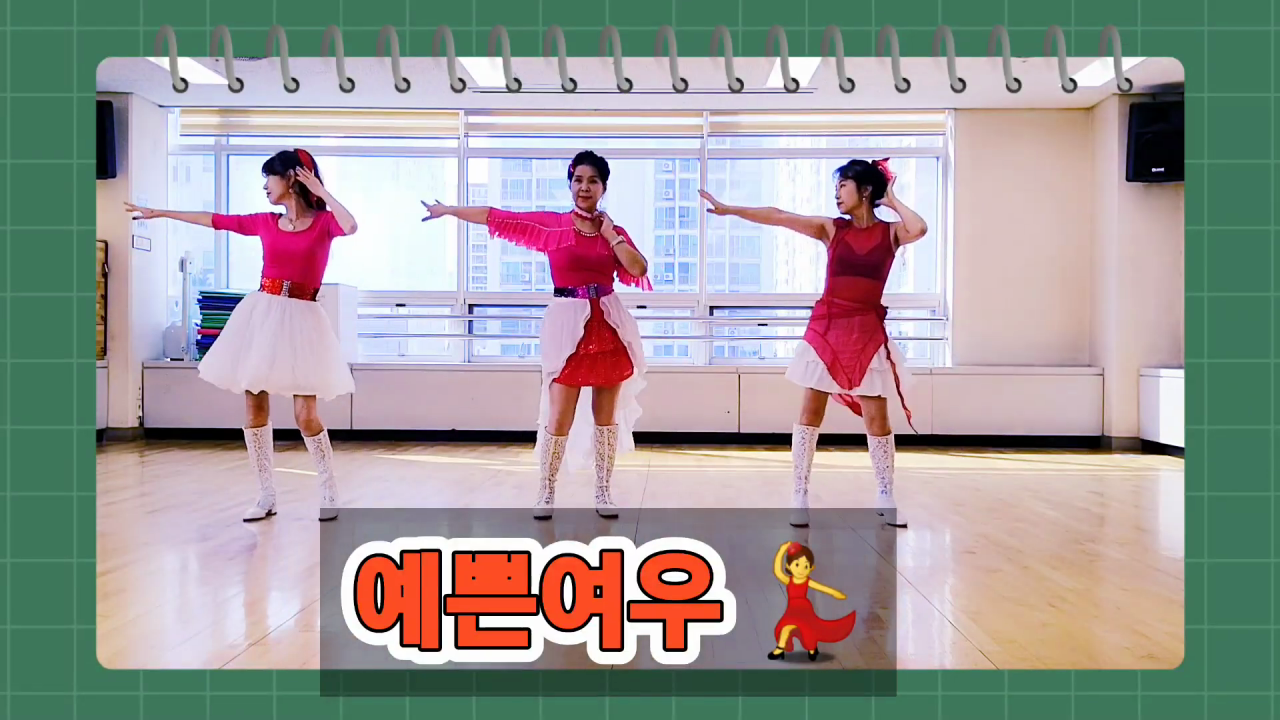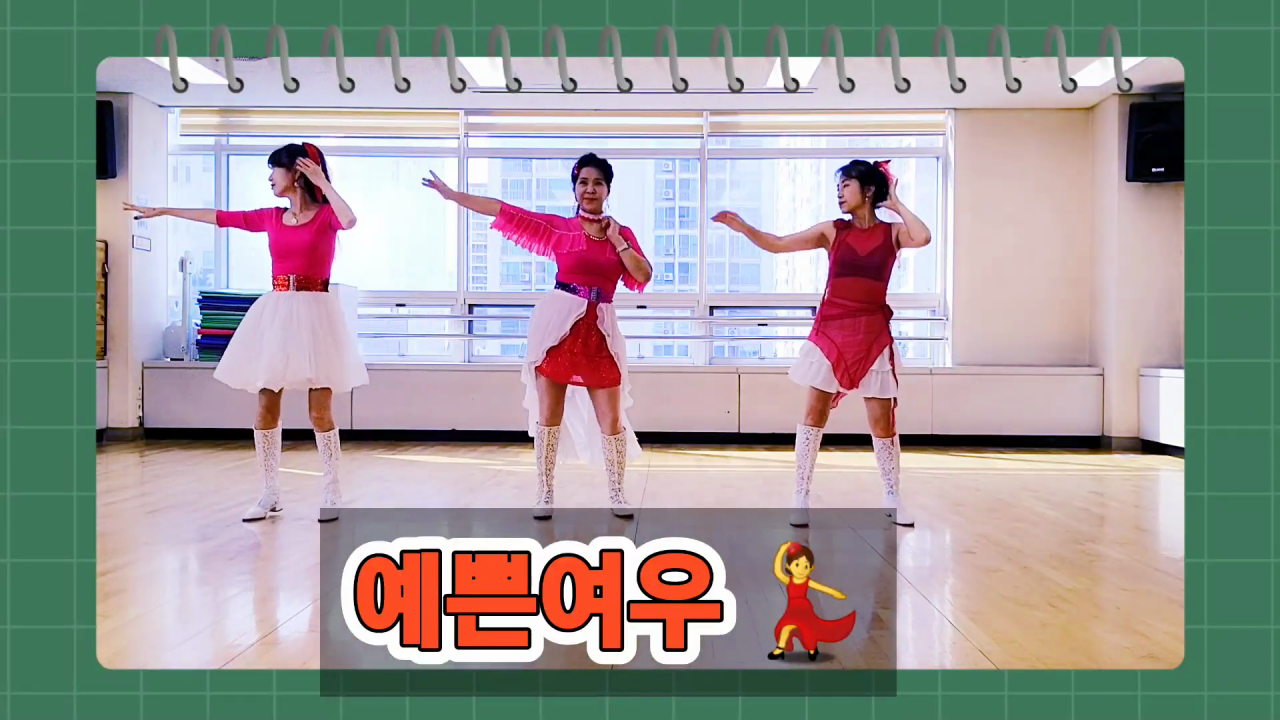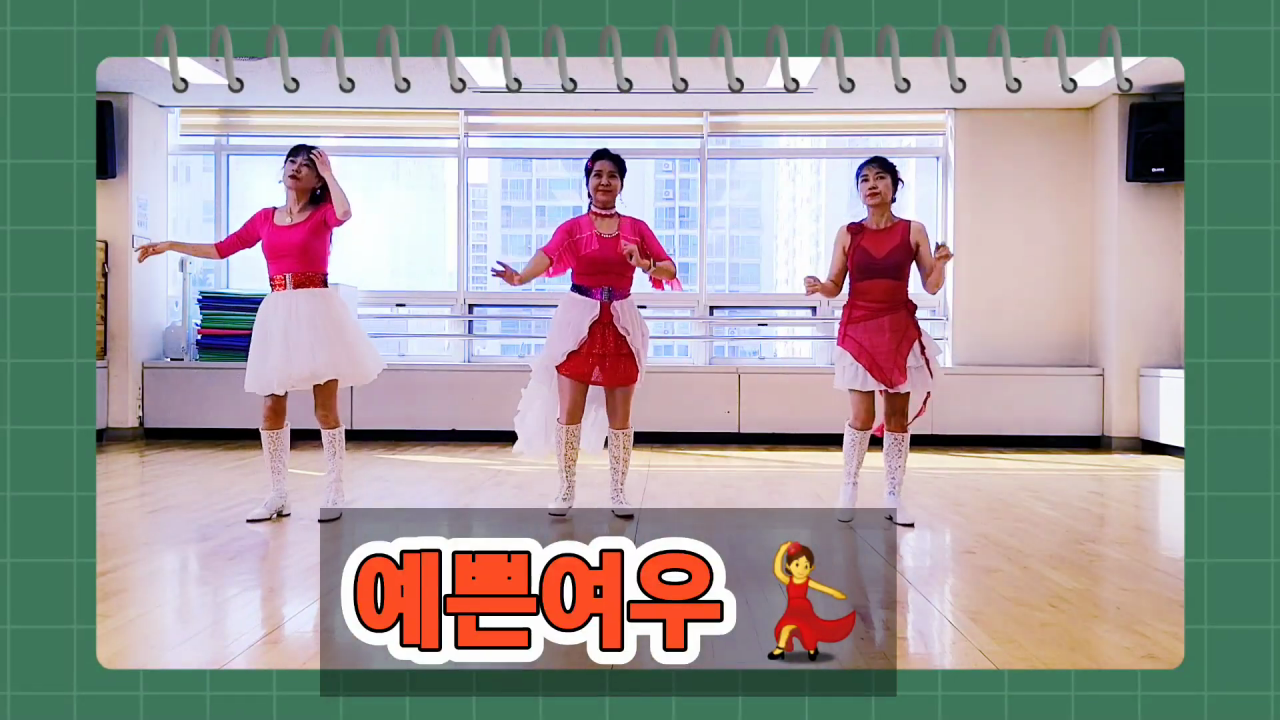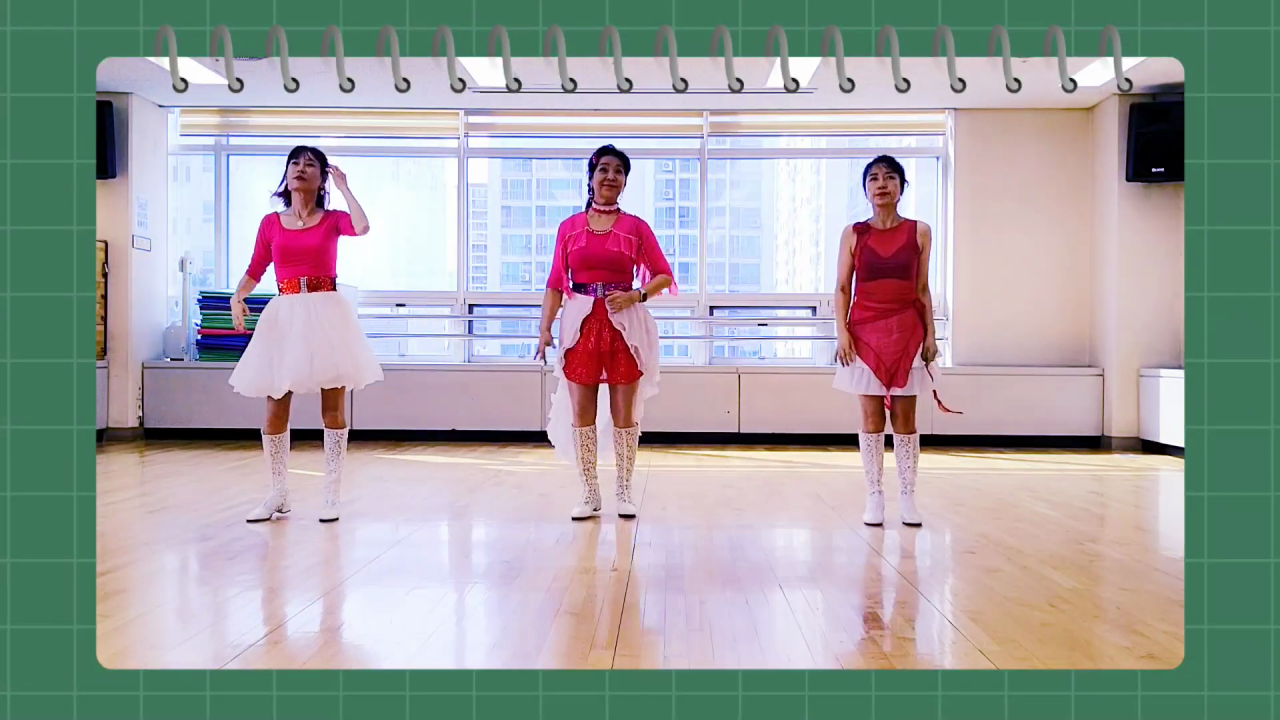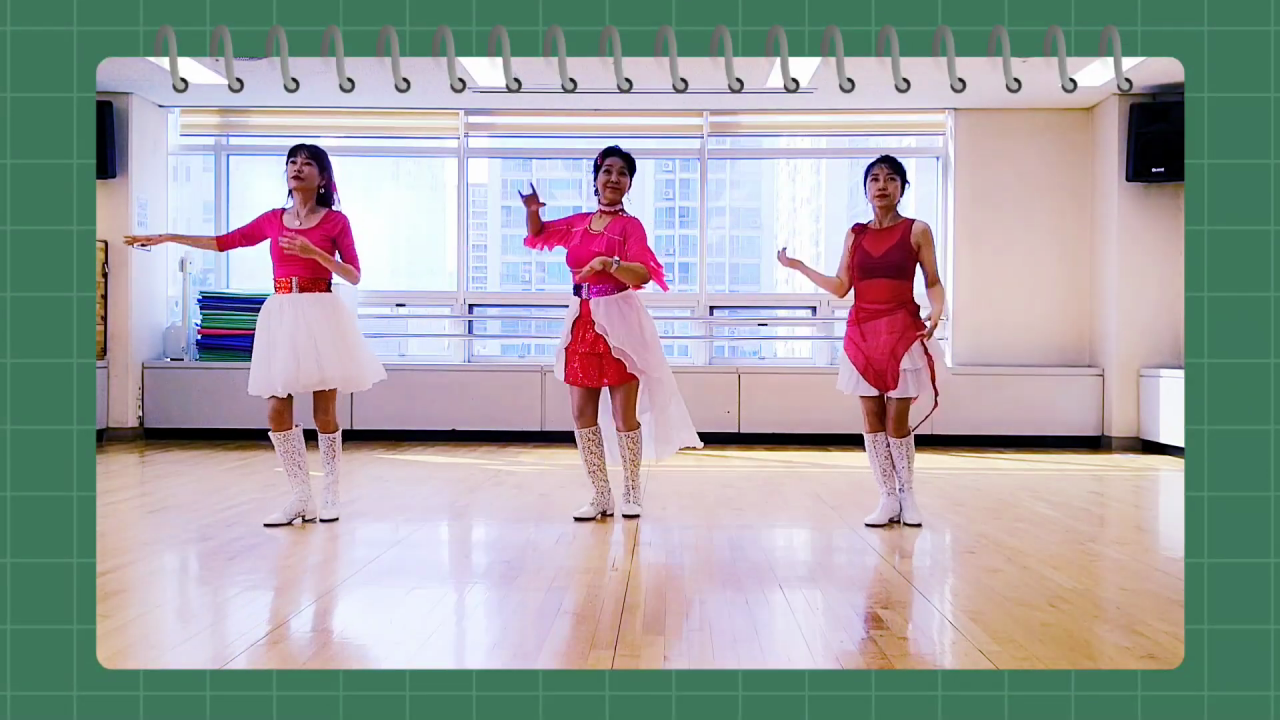
dt=0.3s
person 1, frame 1
left shoulder: (324, 222)
right shoulder: (265, 223)
left elbow: (351, 227)
right elbow: (214, 220)
left wrist: (321, 191)
right wrist: (158, 213)
left hip: (300, 319)
right hip: (260, 316)
left knee: (306, 417)
right knee: (255, 409)
left ankle: (329, 491)
right ankle: (266, 494)
person 1, frame 2
left shoulder: (326, 214)
right shoulder: (271, 217)
left elbow: (349, 221)
right elbow: (218, 217)
left wrist: (320, 178)
right wrist: (161, 211)
left hip: (314, 313)
right hip: (274, 312)
left knee: (319, 412)
right knee: (266, 409)
left ankle: (332, 494)
right ankle: (270, 494)
person 1, frame 3
left shoulder: (322, 214)
right shoulder: (264, 218)
left elbow: (345, 212)
right elbow: (220, 250)
left wrist: (329, 172)
right wrist: (170, 246)
left hip: (318, 310)
right hip: (278, 312)
left knee: (326, 409)
right knee: (272, 410)
left ankle: (334, 493)
right ankle: (278, 495)
person 1, frame 4
left shoulder: (333, 219)
right shoulder: (271, 223)
left elbow: (363, 228)
right elbow: (254, 272)
left wrist: (344, 187)
right wrist: (237, 300)
left hip: (326, 314)
right hip: (284, 316)
left knee: (333, 410)
right knee: (275, 414)
left ankle: (331, 494)
right ankle: (278, 493)
person 1, frame 5
left shoulder: (336, 220)
right shoulder: (272, 220)
left elbow: (354, 276)
right elbow: (222, 242)
left wrist: (317, 254)
right wrist: (167, 238)
left hip: (320, 315)
right hip: (280, 317)
left knee: (325, 415)
right knee: (277, 414)
left ankle: (331, 493)
right ankle: (301, 496)
person 2, frame 1
left shoulder: (891, 232)
right shoulder: (830, 228)
left elbow: (920, 229)
right elbow: (776, 216)
left wrist: (893, 202)
right wrist: (728, 209)
left hip: (868, 332)
right hip: (827, 329)
left knee: (877, 419)
right knee: (810, 413)
left ankle: (886, 496)
right ankle: (799, 493)
person 2, frame 2
left shoulder: (892, 229)
right shoulder: (831, 230)
left elbow: (923, 238)
right elbow: (778, 245)
left wrist: (896, 205)
right wrist: (742, 226)
left hip: (873, 332)
right hip: (830, 330)
left knee: (883, 419)
right knee: (814, 415)
left ankle: (893, 496)
right ankle: (801, 493)
person 2, frame 3
left shoulder: (912, 230)
right shoulder: (848, 234)
left elbow: (931, 285)
right elbow: (834, 287)
left wrist: (939, 263)
right wrist: (818, 285)
left hip: (899, 330)
right hip: (857, 331)
left knee: (896, 417)
right knee: (861, 416)
left ankle: (894, 497)
right ankle: (850, 486)
person 2, frame 4
left shoulder: (919, 232)
right shoulder: (853, 235)
left elbow: (922, 290)
right elbow: (843, 288)
left wrist: (931, 333)
right wrist: (842, 332)
left hip: (907, 331)
right hip: (865, 332)
left knee: (905, 418)
right knee: (871, 418)
left ankle: (907, 496)
right ankle: (874, 495)
person 2, frame 5
left shoulder: (917, 230)
right shoulder: (855, 234)
left elbow: (933, 282)
right elbow: (841, 287)
left wrist: (936, 312)
right wrist: (800, 267)
left hip: (903, 332)
right hip: (862, 333)
left knee: (898, 421)
right knee: (873, 420)
left ankle: (907, 493)
right ankle: (888, 496)
person 3, frame 1
left shoulder: (615, 233)
right shoulder: (549, 225)
left elbow: (639, 269)
right elbow: (495, 217)
left wrist: (609, 234)
right wrist: (446, 210)
left hip: (609, 325)
right hip: (568, 323)
left knee: (606, 416)
right knee: (558, 419)
left ankle: (603, 491)
right ankle: (546, 492)
person 3, frame 2
left shoulder: (622, 233)
right shoulder: (557, 227)
left elbow: (643, 275)
right elbow: (505, 212)
left wrist: (617, 241)
right wrist: (453, 194)
left hip: (598, 329)
right hip: (557, 324)
left knee: (611, 418)
right knee: (548, 414)
left ankle: (617, 492)
right ankle: (545, 492)
person 3, frame 3
left shoulder: (637, 228)
right shoulder: (572, 228)
left elbow: (670, 271)
right elbow: (549, 256)
left wrist: (643, 263)
right wrist: (520, 277)
left hip: (621, 325)
right hip: (578, 323)
left knee: (619, 416)
right knee: (568, 412)
left ankle: (618, 492)
right ankle: (566, 488)
person 3, frame 4
left shoulder: (636, 226)
right shoulder: (570, 227)
left elbow: (663, 275)
right elbow: (556, 281)
left wrist: (641, 295)
right wrist: (545, 330)
left hip: (628, 324)
right hip: (582, 322)
left knee: (626, 413)
right knee: (581, 416)
left ankle: (623, 492)
right ankle: (590, 494)
person 3, frame 5
left shoulder: (630, 225)
right shoulder: (577, 223)
left elbow: (644, 273)
right elbow: (537, 233)
left wrist: (608, 265)
right wrist: (532, 209)
left hip: (619, 325)
right hip: (582, 322)
left knee: (625, 414)
right knee: (582, 416)
left ankle: (631, 492)
right ankle: (601, 494)
